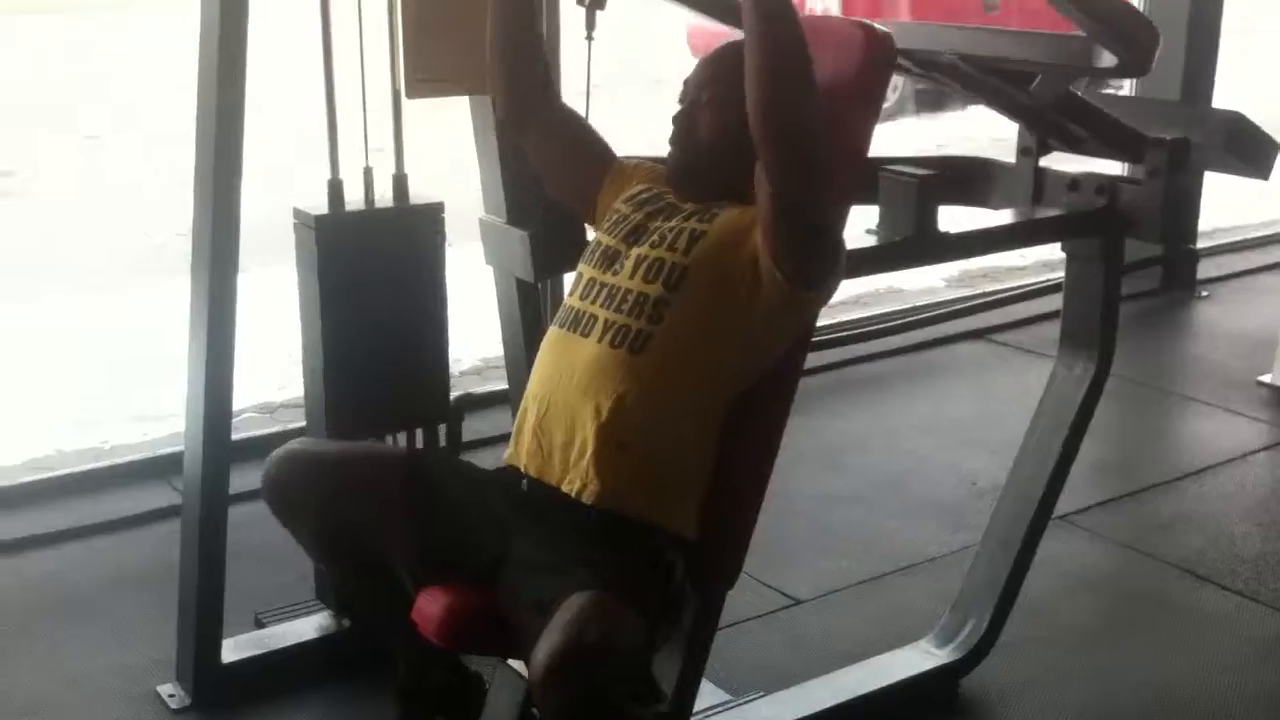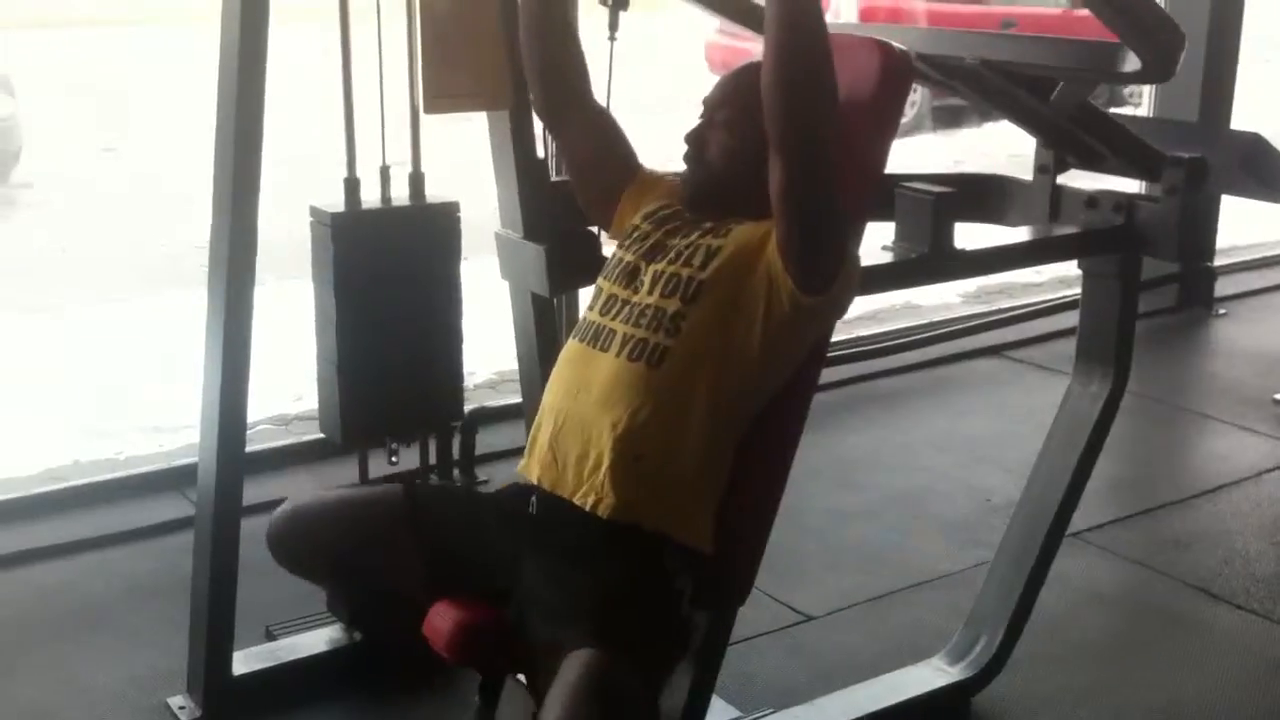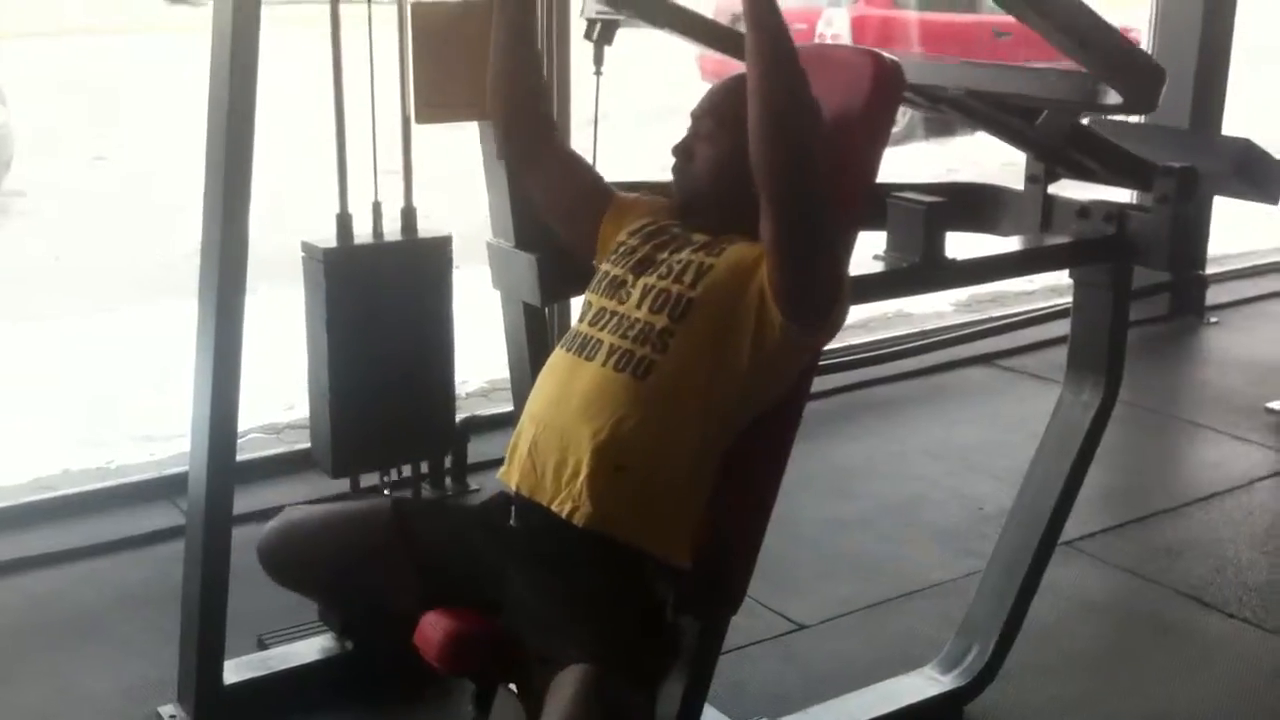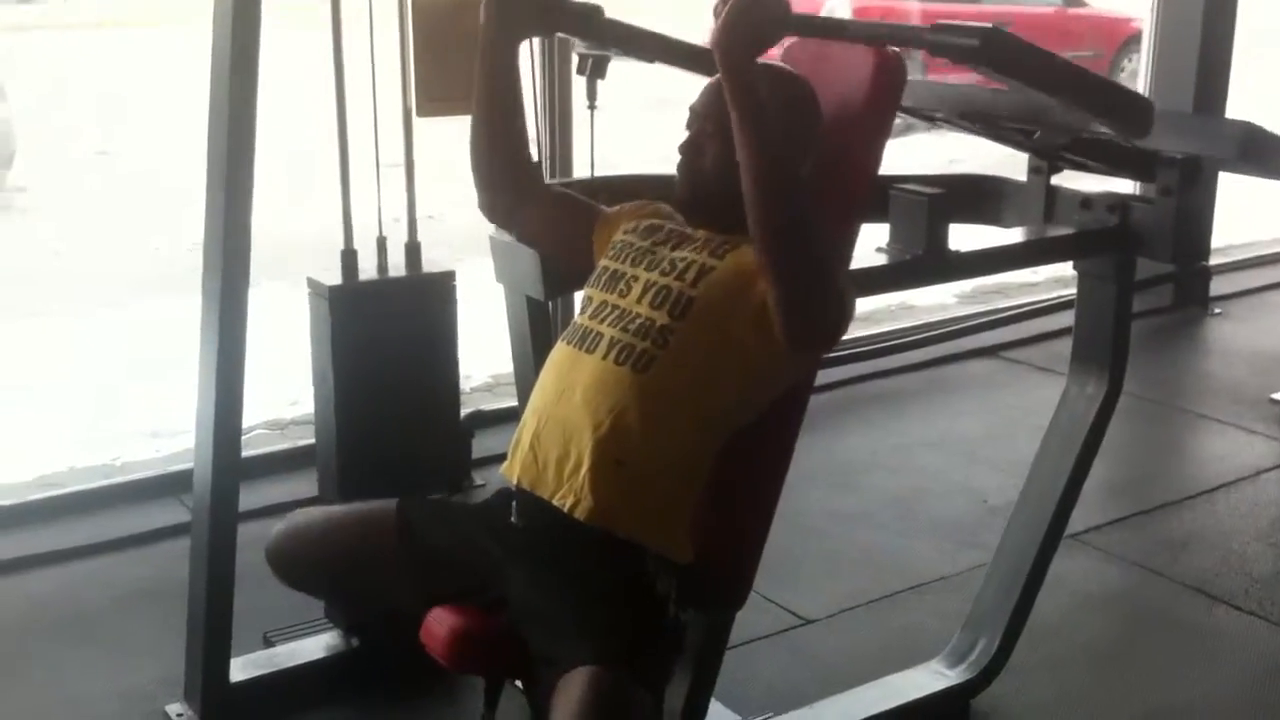
dt=0.4s
person 1, frame 1
left shoulder: (778, 246)
right shoulder: (633, 193)
left elbow: (789, 147)
right elbow: (528, 110)
left hip: (618, 538)
right hip: (511, 492)
left knee: (574, 661)
right knee: (298, 475)
person 1, frame 2
left shoulder: (793, 264)
right shoulder: (652, 208)
left elbow: (802, 138)
right elbow: (562, 100)
left hip: (630, 555)
right hip: (525, 510)
right knee: (299, 532)
person 1, frame 3
left shoulder: (781, 281)
right shoulder: (638, 227)
left elbow: (791, 191)
right elbow: (528, 149)
left hip: (613, 566)
right hip: (509, 520)
right knee: (289, 544)
person 1, frame 4
left shoulder: (776, 276)
right shoulder: (637, 228)
left elbow: (803, 303)
right elbow: (511, 197)
left wrist: (742, 76)
left hip: (618, 561)
right hip: (512, 515)
right knee: (295, 546)
